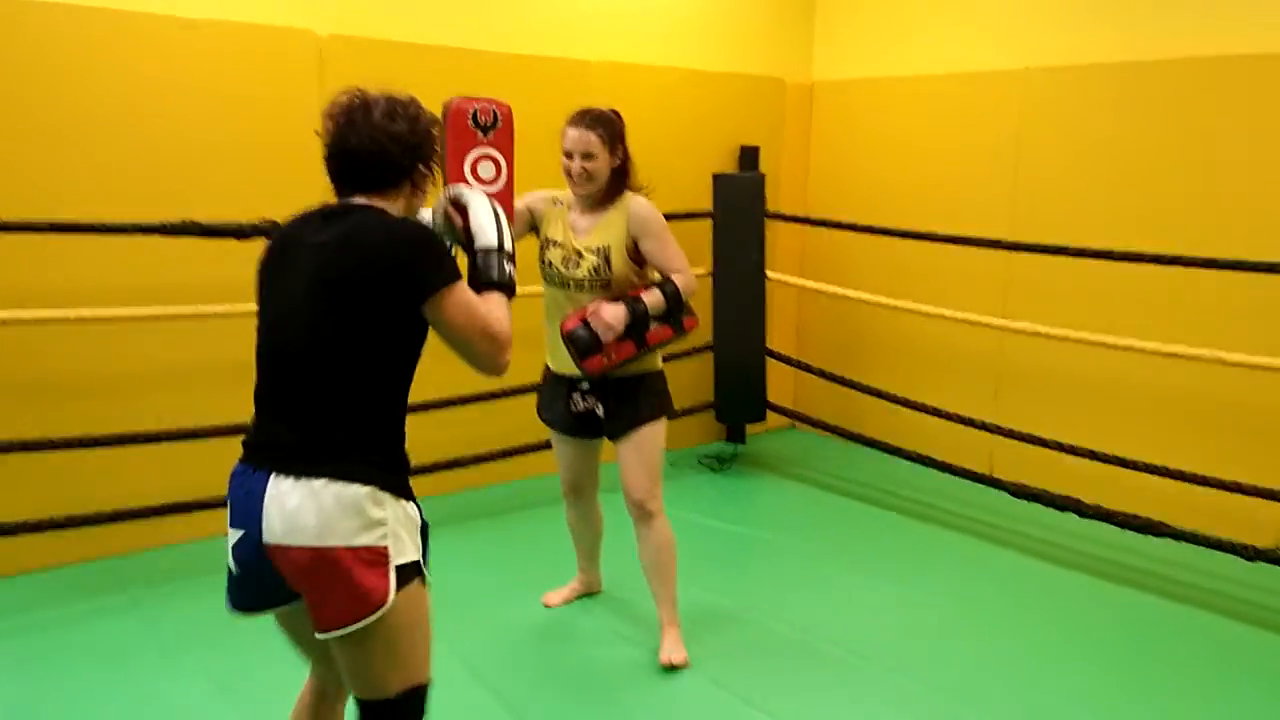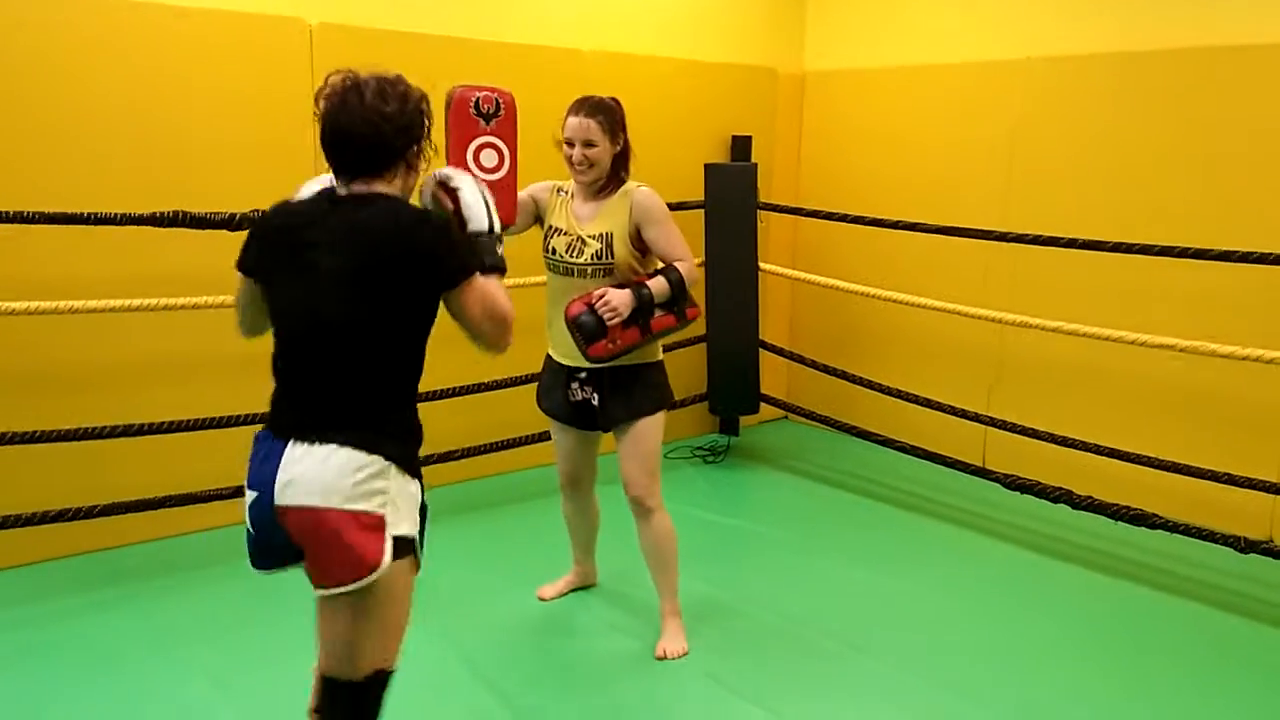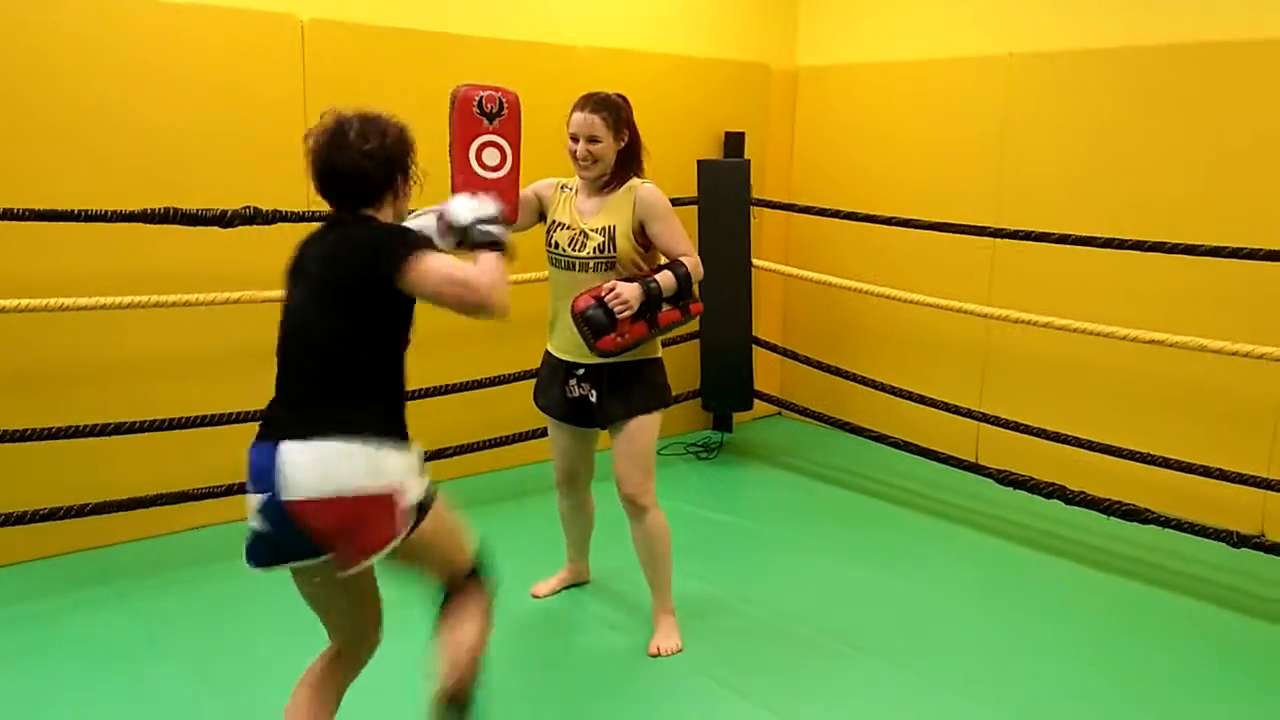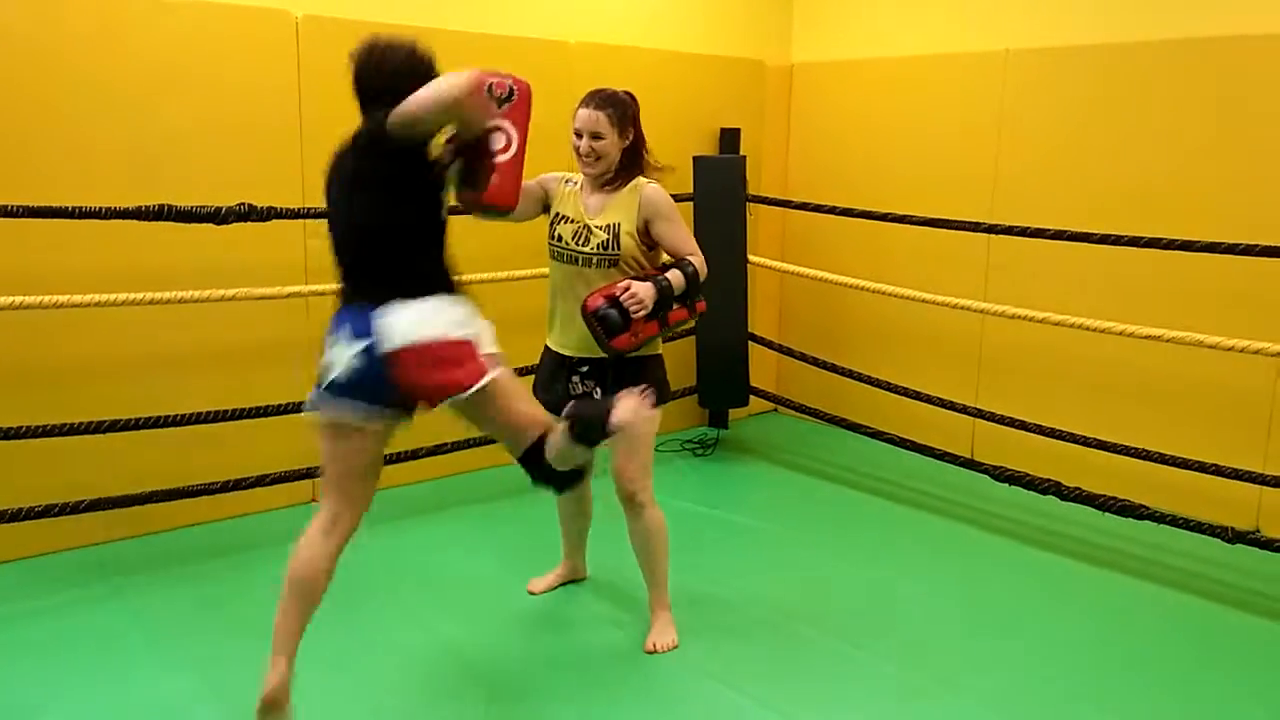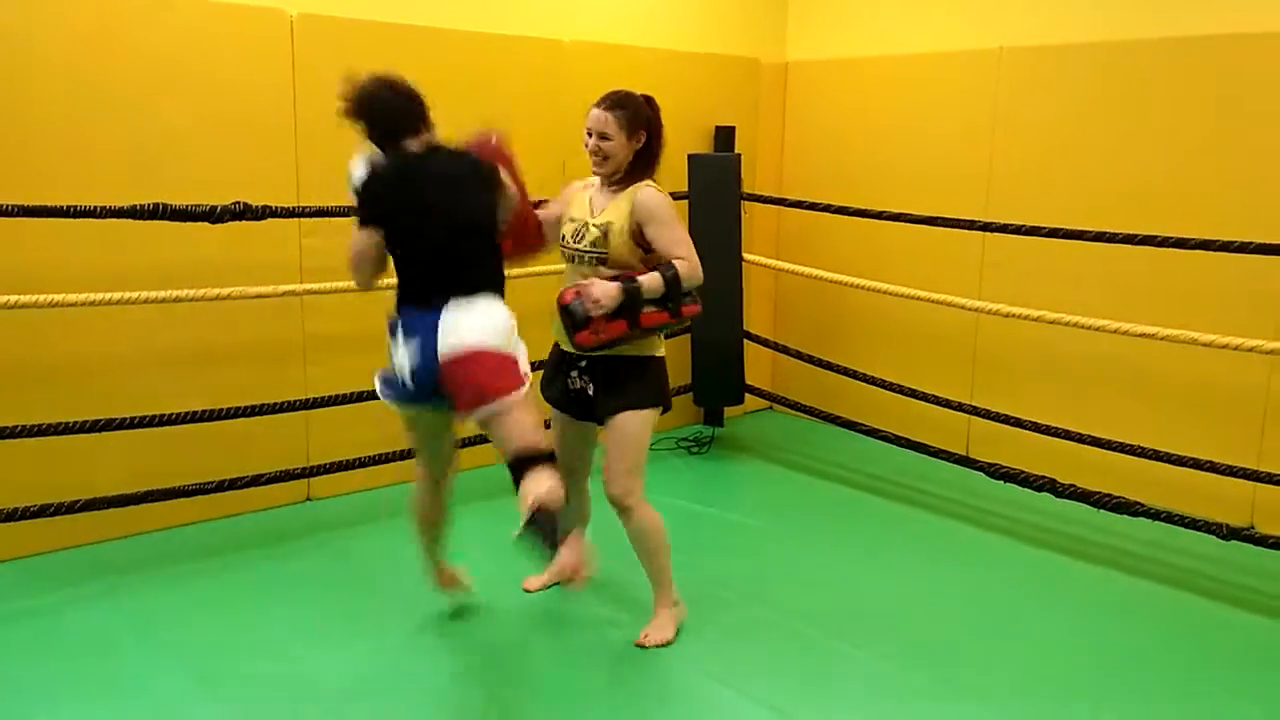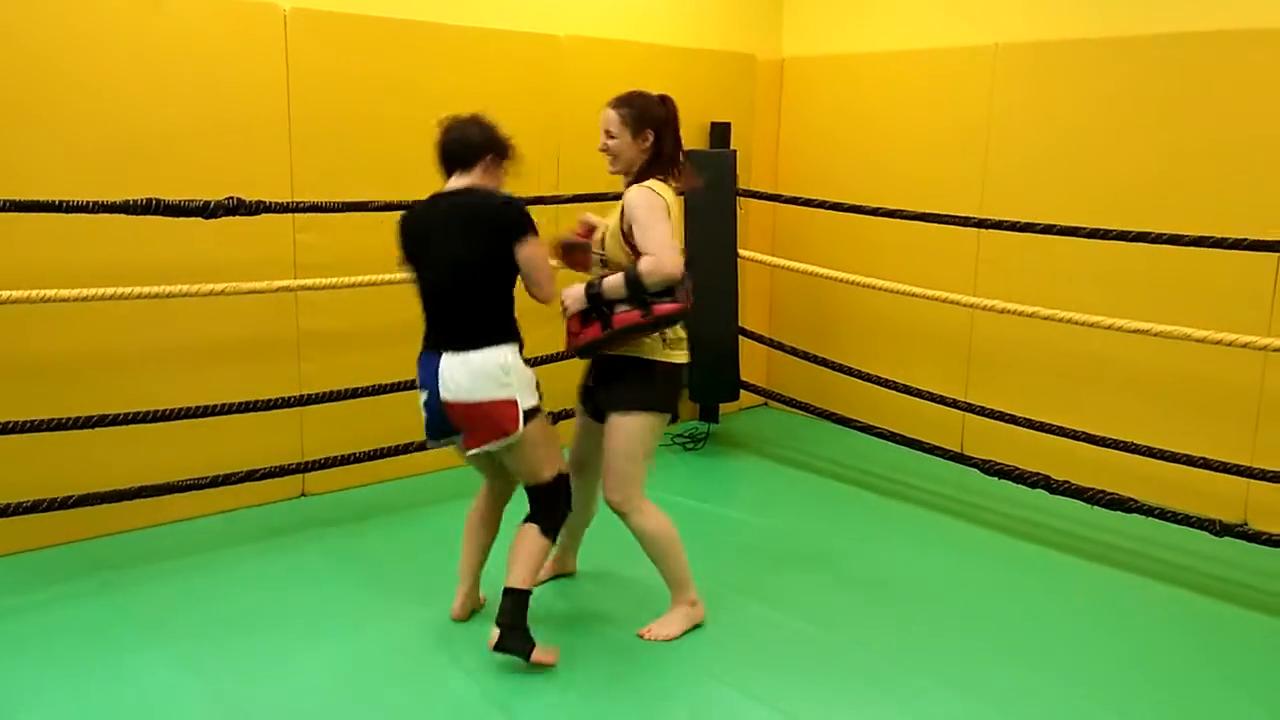
dt=0.2s
person 1, frame 1
left shoulder: (288, 241)
right shoulder: (410, 246)
right elbow: (492, 353)
right wrist: (492, 254)
left hip: (257, 500)
right hip: (349, 508)
person 1, frame 2
left shoulder: (276, 225)
right shoulder: (426, 233)
right elbow: (496, 333)
right wrist: (471, 224)
left hip: (277, 469)
right hip: (360, 479)
left knee: (344, 640)
person 1, frame 3
left shoulder: (314, 251)
right shoulder: (369, 246)
right elbow: (487, 298)
right wrist: (485, 236)
left hip: (280, 476)
right hip: (355, 467)
left knee: (352, 641)
right knee: (466, 585)
person 1, frame 4
left shoulder: (350, 161)
right shoulder: (399, 136)
right elbow: (460, 88)
left hip: (356, 342)
right hip: (426, 326)
left knee: (337, 515)
person 1, frame 5
left shoulder: (382, 181)
right shoulder: (473, 164)
left elbow: (364, 271)
right elbow: (513, 208)
left wrist: (364, 192)
left hip: (418, 337)
right hip: (482, 328)
left knee: (434, 467)
right knee: (534, 462)
left ankle: (438, 571)
right ankle: (555, 518)
person 1, frame 6
left shoulder: (415, 219)
right shoulder: (498, 208)
right elbow: (546, 292)
right wrist: (537, 249)
left hip: (442, 370)
right hip: (490, 368)
left knee: (498, 480)
right knee: (551, 496)
left ankle: (465, 593)
right ankle: (511, 628)
person 2, frame 1
left shoulder: (635, 213)
right shoulder: (543, 206)
left elbow: (684, 280)
left wrist: (629, 310)
left hip: (631, 378)
right hip: (566, 377)
left knee: (642, 500)
right knee: (575, 489)
left ankle: (669, 625)
right ankle: (588, 575)
person 2, frame 2
left shoulder: (637, 201)
right shoulder: (548, 196)
left elbow: (688, 268)
left wrist: (636, 295)
left hip: (631, 370)
right hip: (566, 368)
left knee: (641, 494)
right knee: (573, 481)
left ankle: (671, 615)
right ankle: (583, 568)
person 2, frame 3
left shoulder: (641, 197)
right shoulder: (552, 193)
left elbow: (690, 265)
left wrist: (645, 288)
left hip: (629, 368)
right hip: (565, 363)
left knee: (635, 492)
right knee: (569, 479)
left ankle: (665, 613)
right ankle: (575, 566)
person 2, frame 4
left shoulder: (647, 196)
right shoulder: (555, 188)
left elbow: (695, 265)
left wrist: (655, 287)
left hip: (630, 362)
right hip: (565, 359)
left knee: (633, 490)
left ankle: (660, 610)
right ankle: (572, 563)
person 2, frame 5
left shoulder: (647, 198)
right shoulder: (582, 190)
left elbow: (691, 271)
left wrist: (623, 288)
left hip: (632, 362)
right hip: (576, 357)
left knee: (623, 492)
right knee: (567, 470)
left ankle: (668, 601)
right ankle: (569, 561)
person 2, frame 6
left shoulder: (643, 196)
right shoulder: (654, 191)
left elbow: (667, 267)
left wrist: (593, 290)
right wrist: (603, 239)
left hip: (646, 363)
right hip: (624, 357)
left knee: (622, 494)
right knee: (582, 466)
left ankle: (687, 601)
right ankle: (563, 556)
